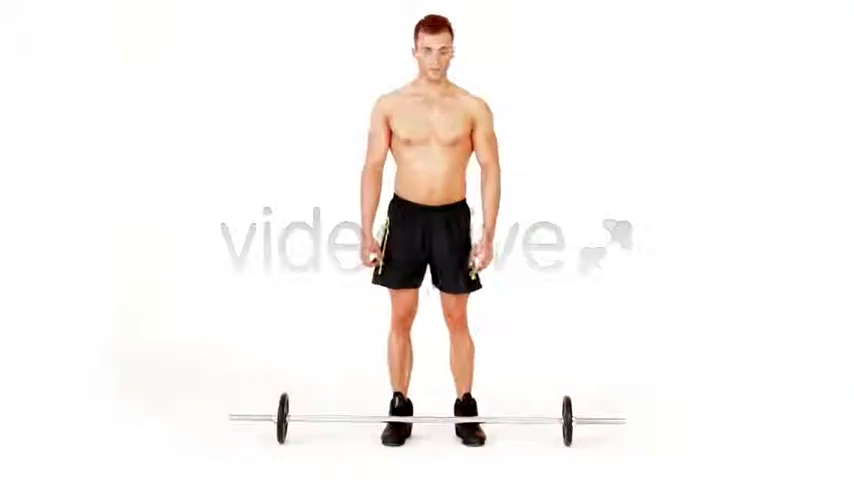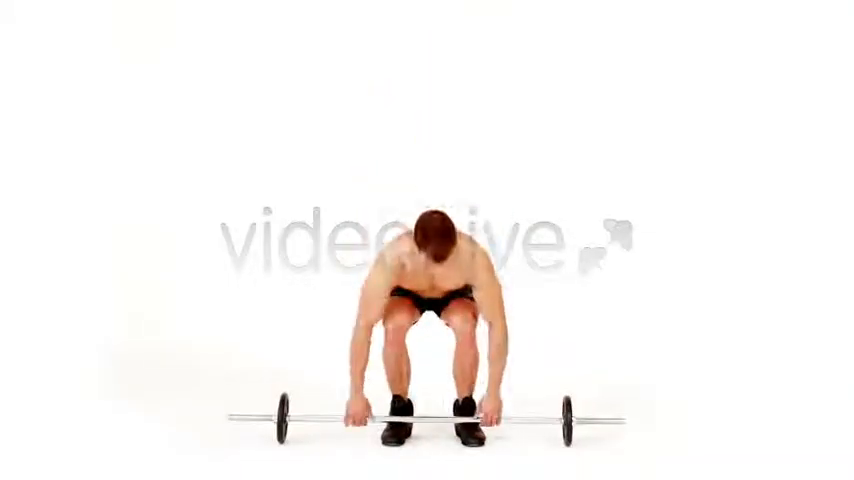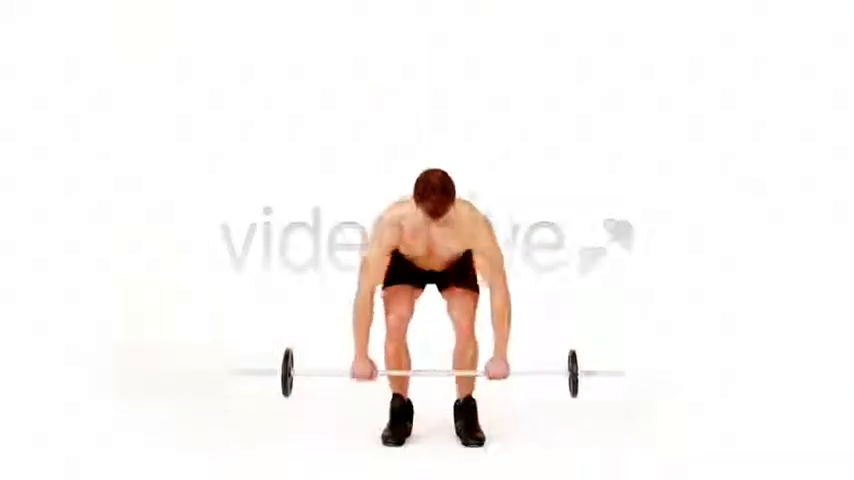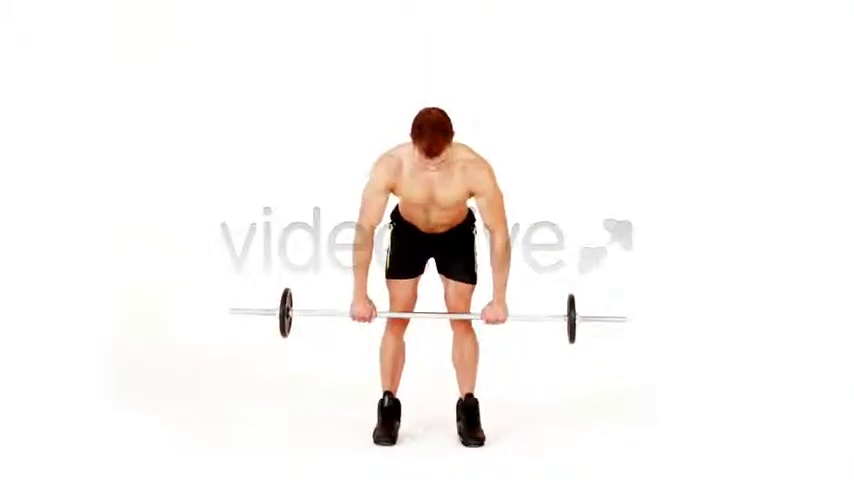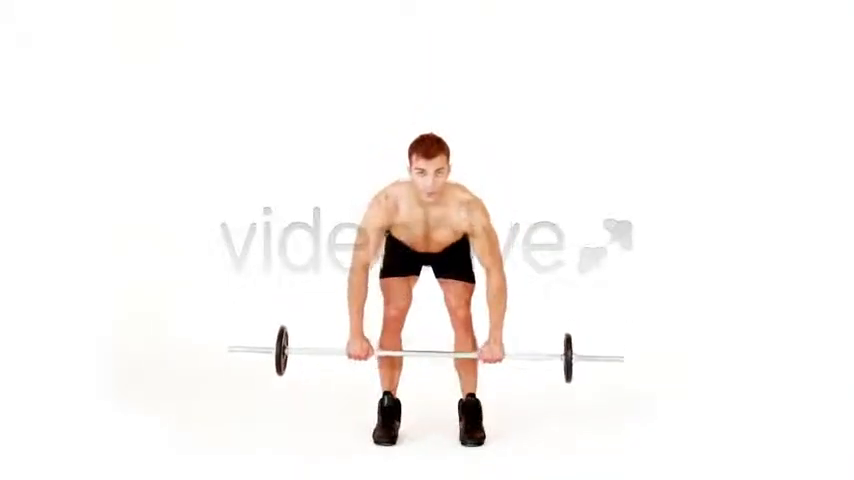
dt=1s
person 1, frame 1
left shoulder: (474, 107)
right shoulder: (389, 105)
left elbow: (490, 171)
right elbow: (372, 169)
left wrist: (487, 234)
right wrist: (367, 232)
left hip: (453, 220)
right hip: (405, 217)
left knee: (457, 321)
right knee: (401, 319)
left ankle: (465, 409)
right ankle: (400, 408)
person 1, frame 2
left shoulder: (474, 257)
right shoulder: (391, 259)
left elbow: (497, 324)
right elbow: (363, 326)
left wrist: (493, 393)
right wrist: (356, 394)
left hip: (455, 292)
right hip: (407, 292)
left knee: (465, 329)
right knee: (394, 328)
left ankle: (465, 409)
right ankle: (400, 408)
person 1, frame 3
left shoulder: (474, 224)
right shoulder: (391, 223)
left elbow: (498, 289)
right elbow: (366, 289)
left wrist: (500, 356)
right wrist: (360, 356)
left hip: (457, 264)
right hip: (405, 262)
left knee: (464, 325)
right knee: (395, 323)
left ankle: (465, 408)
right ankle: (400, 407)
person 1, frame 4
left shoulder: (475, 169)
right shoulder: (389, 166)
left elbow: (499, 233)
right elbow: (365, 228)
left wrist: (499, 298)
right wrist: (360, 294)
left hip: (456, 233)
right hip: (407, 231)
left knee: (460, 318)
right knee: (397, 317)
left ankle: (467, 407)
right ankle: (389, 407)
person 1, frame 5
left shoulder: (469, 208)
right shoulder: (386, 203)
left elbow: (494, 271)
right elbow: (359, 267)
left wrist: (495, 338)
right wrist: (356, 333)
left hip: (452, 249)
right hip: (402, 248)
left knee: (461, 318)
right knee: (393, 317)
left ankle: (470, 408)
right ankle: (388, 408)
